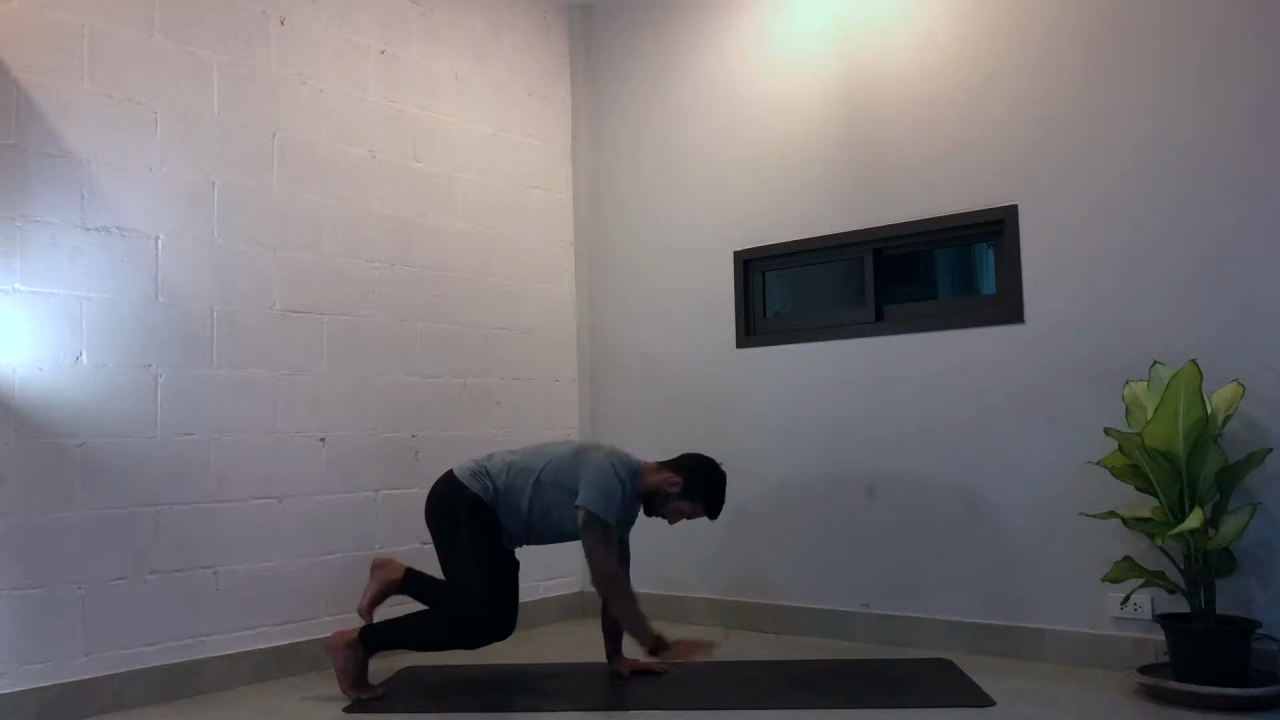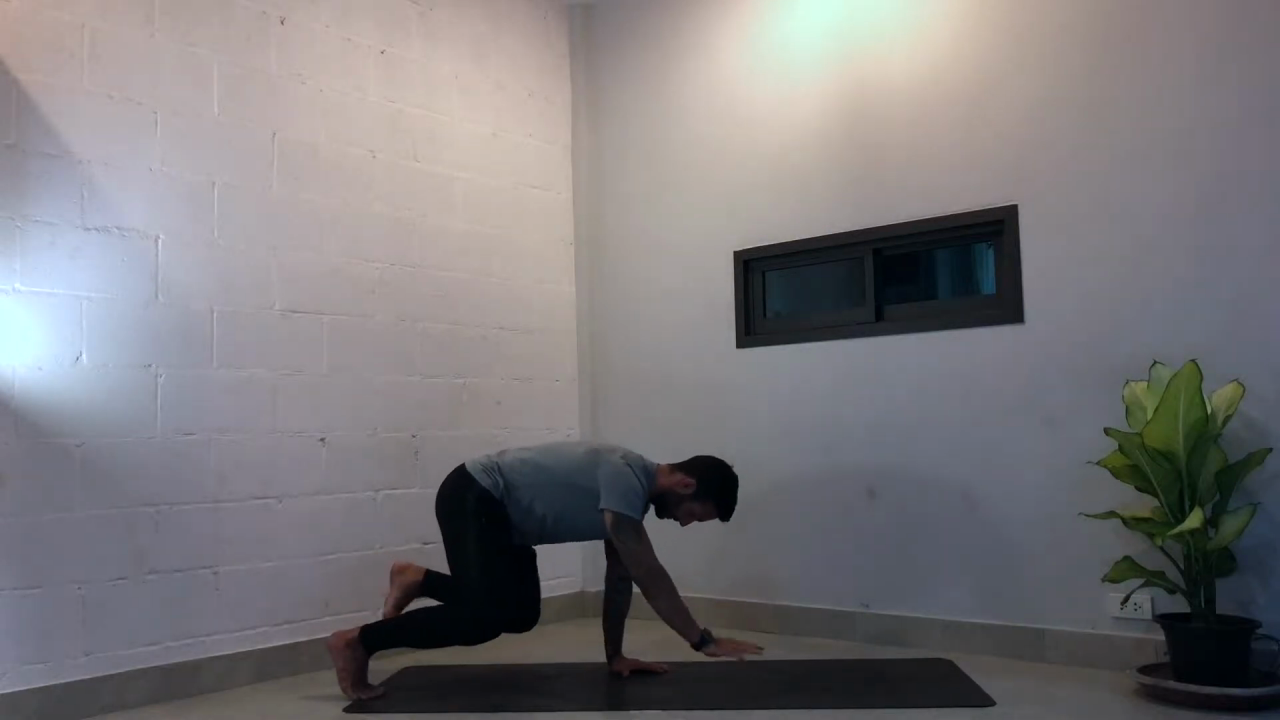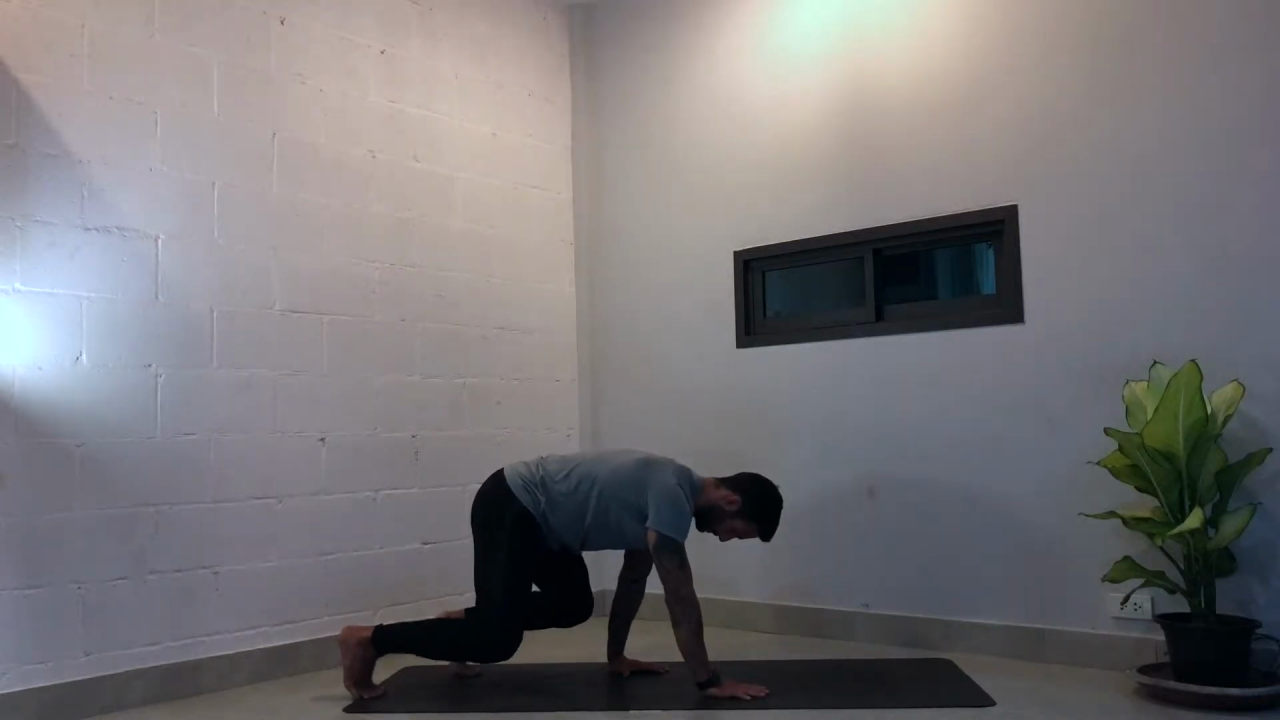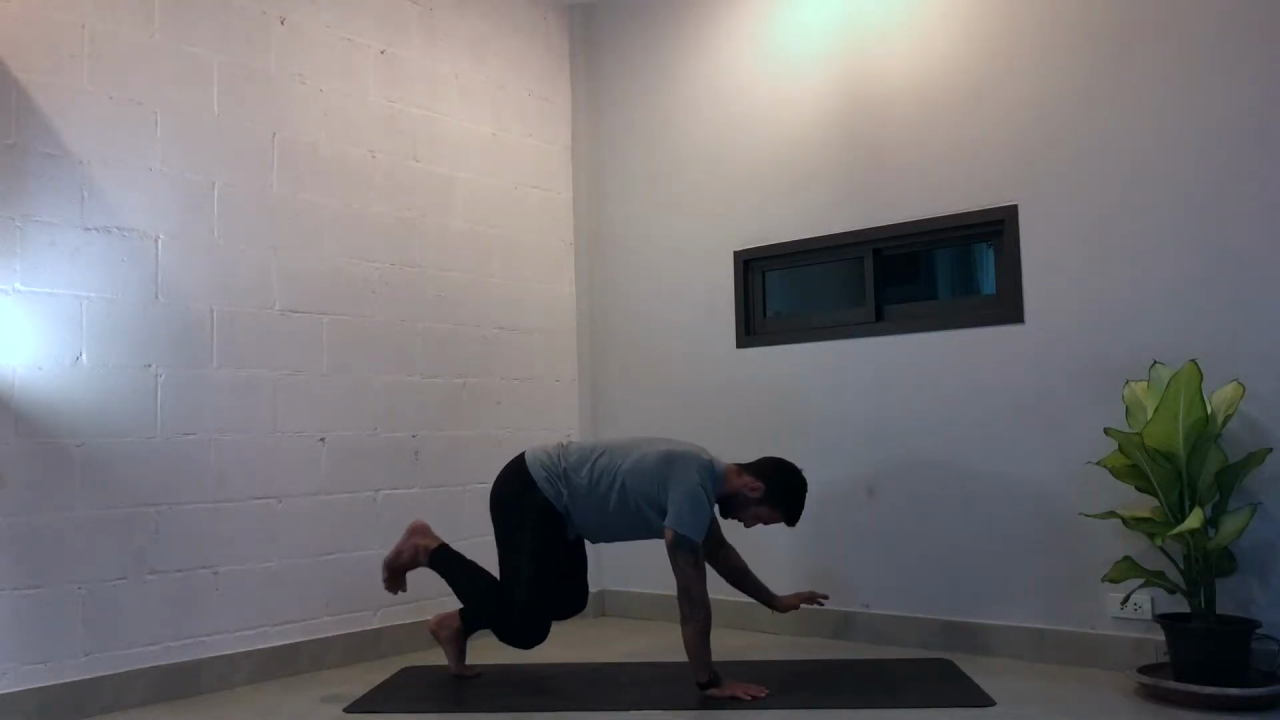
dt=1s
person 1, frame 1
left shoulder: (627, 491)
right shoulder: (609, 476)
left elbow: (617, 574)
right elbow: (605, 577)
left wrist: (617, 656)
right wrist: (656, 646)
left hip: (489, 514)
right hip: (462, 501)
left knee: (497, 620)
right knee: (482, 622)
left ankle: (396, 577)
right ankle: (357, 643)
person 1, frame 2
left shoulder: (634, 489)
right shoulder: (625, 478)
left elbow: (619, 577)
right elbow: (647, 575)
left wrist: (614, 655)
right wrist: (703, 640)
left hip: (500, 511)
right hip: (473, 497)
left knee: (521, 615)
right knee: (486, 618)
left ankle: (417, 580)
right ankle: (356, 643)
person 1, frame 3
left shoulder: (669, 493)
right shoulder: (672, 495)
left elbow: (634, 577)
right elbow: (681, 597)
left wrist: (615, 654)
right wrist: (709, 680)
left hip: (535, 515)
right hip: (510, 508)
left knee: (574, 605)
right knee: (496, 641)
left ankle: (462, 621)
right ankle: (369, 640)
person 1, frame 4
left shoulder: (701, 476)
right shoulder: (692, 486)
left elbow: (719, 552)
right elbow: (692, 593)
left wrist: (775, 601)
right wrist: (708, 680)
left hip: (549, 495)
right hip: (529, 492)
left knee: (568, 601)
right knee: (522, 627)
left ankle: (456, 624)
right ankle: (428, 549)
